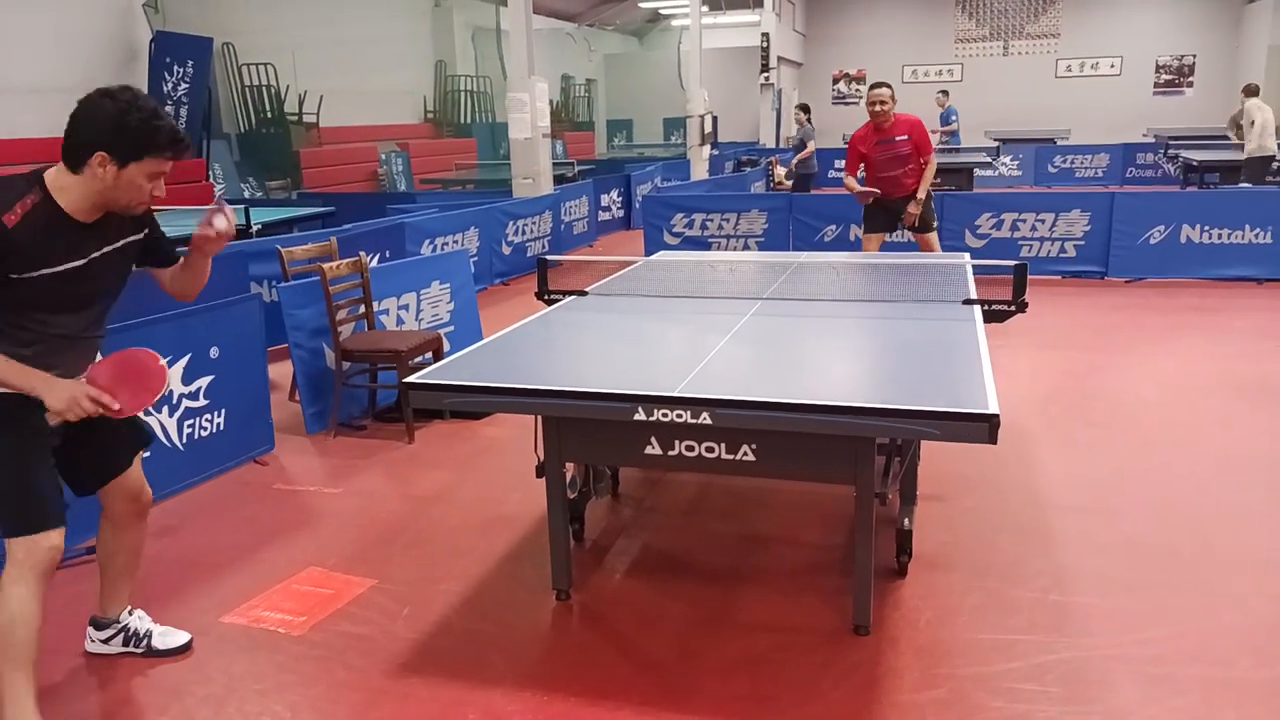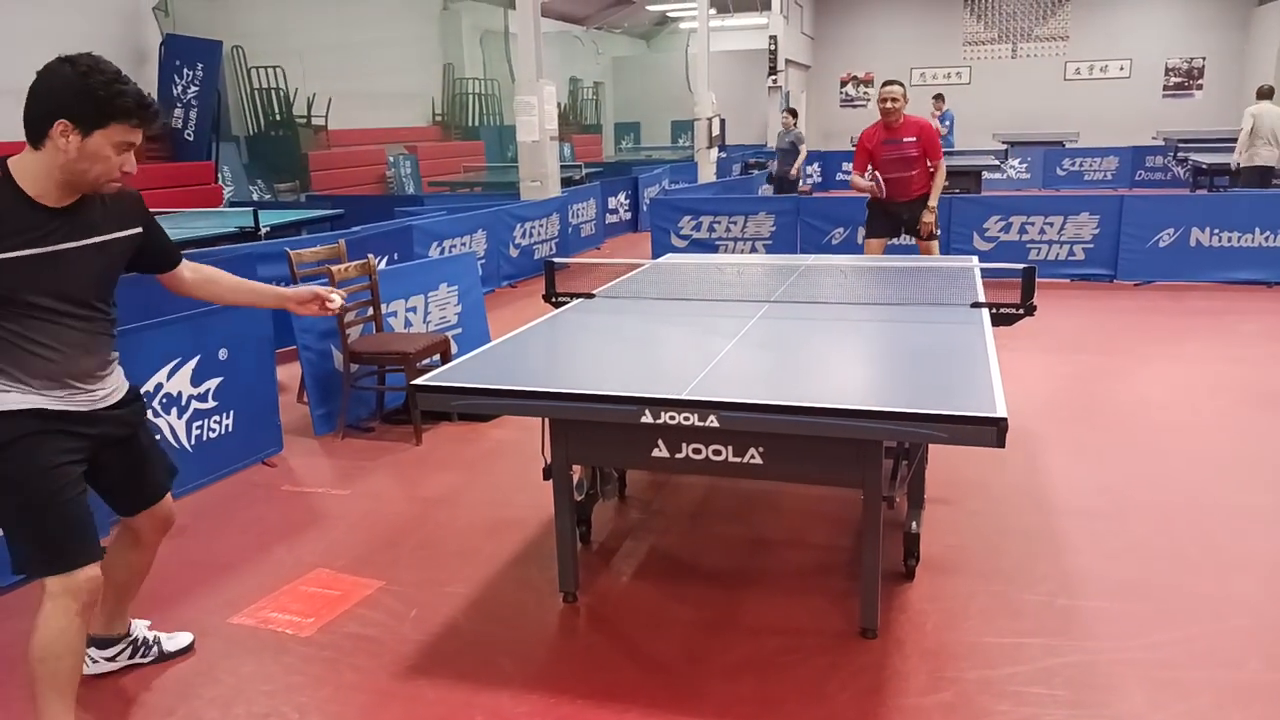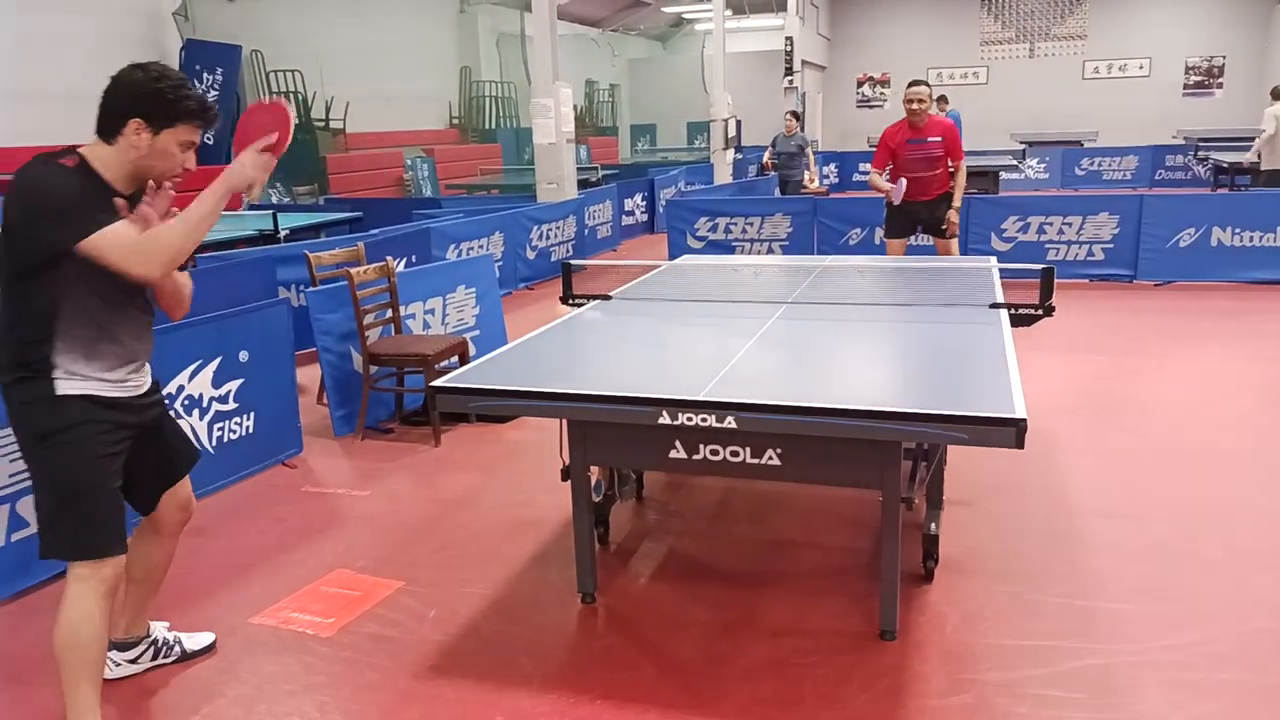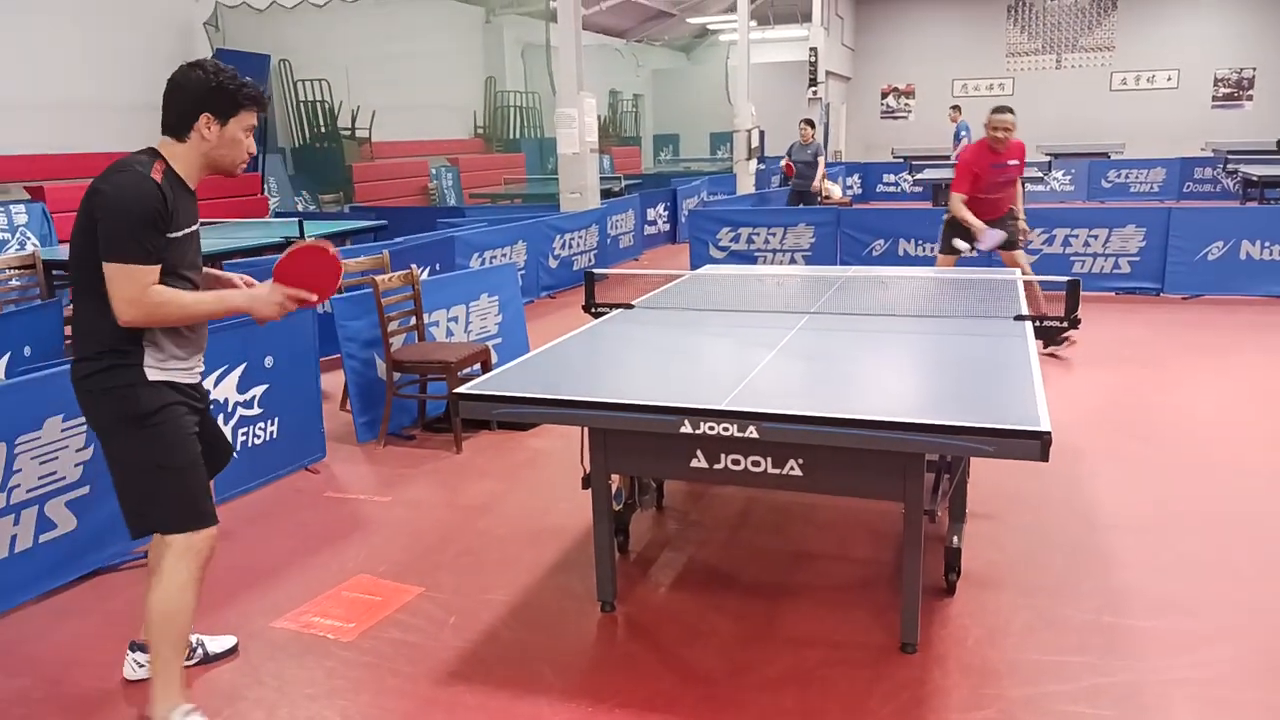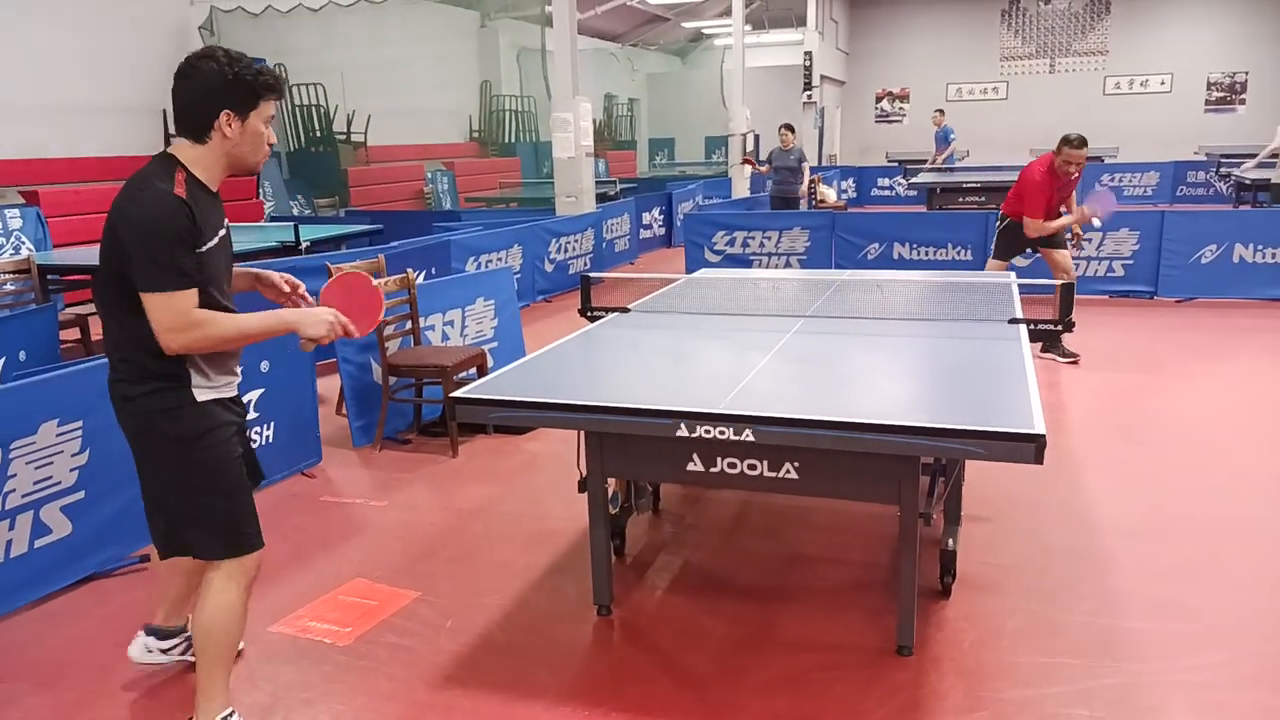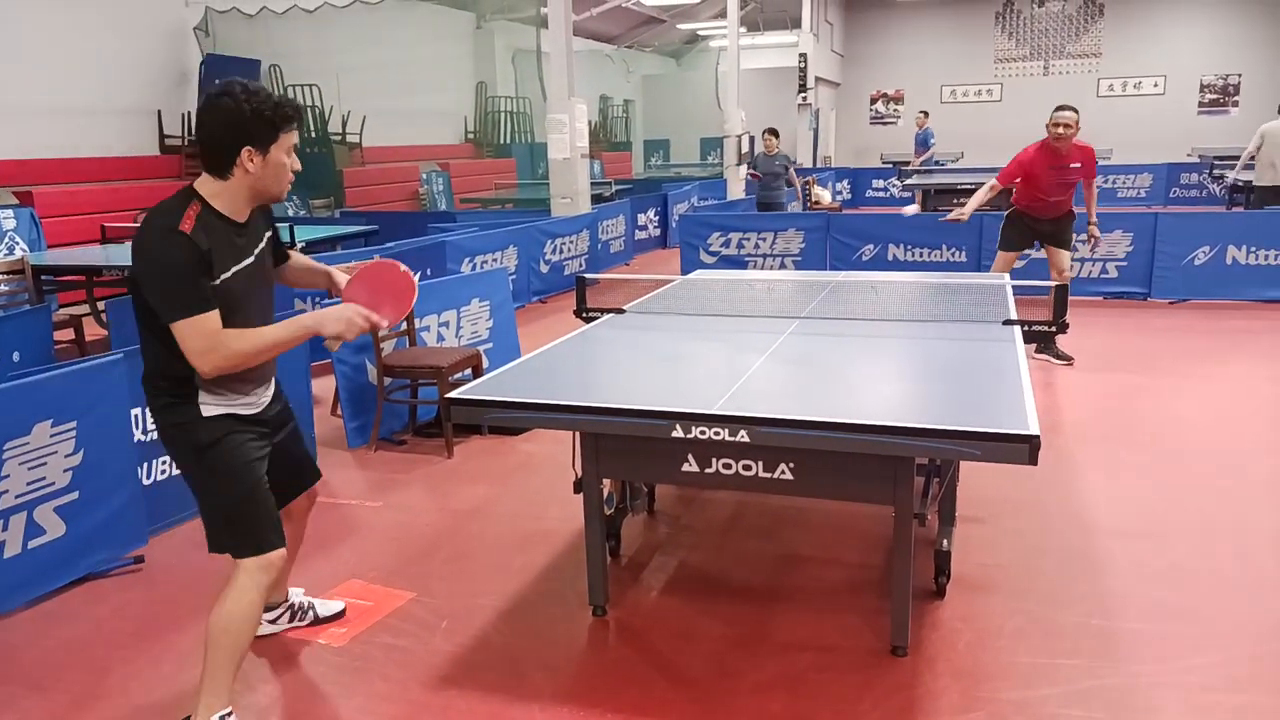
dt=0.4s
person 1, frame 1
left shoulder: (128, 214)
left elbow: (182, 284)
left wrist: (203, 247)
left hip: (80, 387)
left knee: (133, 497)
left ankle: (111, 623)
person 1, frame 2
left shoulder: (118, 206)
left elbow: (186, 276)
left wrist: (287, 297)
left hip: (108, 399)
left knee: (151, 518)
right knee: (76, 580)
left ankle: (109, 640)
person 1, frame 3
left shoulder: (141, 198)
left elbow: (175, 303)
right elbow: (145, 263)
left wrist: (156, 234)
right wrist: (227, 186)
left hip: (132, 389)
right hip: (63, 402)
left knee: (172, 506)
right knee: (99, 567)
left ankle: (131, 640)
person 1, frame 4
left shoulder: (175, 188)
right shoulder: (133, 188)
right elbow: (133, 305)
left wrist: (222, 281)
right wrist: (244, 300)
left hip: (169, 378)
right hip: (131, 386)
left knee: (189, 510)
right knee: (190, 537)
left ankle: (151, 645)
person 1, frame 5
left shoulder: (195, 190)
right shoulder: (158, 205)
right elbow: (177, 330)
left wrist: (254, 279)
right wrist: (291, 320)
left hip: (196, 396)
right hip: (173, 404)
left knee: (205, 526)
right knee: (236, 555)
left ankle: (164, 633)
person 1, frame 6
left shoulder: (252, 212)
right shoulder: (170, 239)
left elbow: (277, 264)
right elbow: (210, 355)
left wrist: (322, 273)
right wrist: (318, 323)
left hip: (259, 400)
right hip: (207, 418)
left knee: (297, 495)
right knee: (259, 557)
left ankle: (274, 605)
person 2, frame 1
left shoulder: (913, 124)
right shoulder: (859, 138)
left elbow: (930, 163)
right elbow: (849, 176)
left wrist: (918, 200)
right wrist: (857, 189)
left hip: (914, 196)
right hip: (879, 201)
left knee: (933, 252)
person 2, frame 2
left shoulder: (923, 127)
right shoulder: (868, 136)
left elbow: (940, 168)
right elbow: (856, 177)
left wrist: (931, 207)
right wrist: (867, 186)
left hip: (919, 202)
right hip: (883, 204)
person 2, frame 3
left shoulder: (947, 128)
right shoulder: (891, 134)
left elbow: (960, 169)
right elbow: (874, 175)
left wrist: (955, 207)
right wrist: (885, 187)
left hip: (939, 201)
right hip: (902, 203)
person 2, frame 4
left shoulder: (1018, 148)
right shoulder: (970, 155)
right elbow: (955, 203)
left wrist: (1020, 216)
right wrist: (975, 224)
left hip: (1000, 215)
right hip: (965, 220)
left knee: (1024, 270)
person 2, frame 5
left shoulder: (1074, 167)
right shoulder: (1036, 177)
right elbow: (1032, 230)
left wrist: (1074, 222)
right wrist: (1072, 217)
left hip: (1050, 221)
right hip: (1016, 221)
left knee: (1067, 274)
left ankle: (1052, 342)
person 2, frame 6
left shoulder: (1086, 153)
right shoulder: (1030, 156)
left elbow: (1090, 186)
right elbow: (993, 186)
left wrist: (1092, 221)
right wrist: (967, 209)
left hip: (1059, 218)
right hip: (1022, 215)
left knee: (1062, 275)
right knee: (997, 276)
left ankle: (1046, 342)
